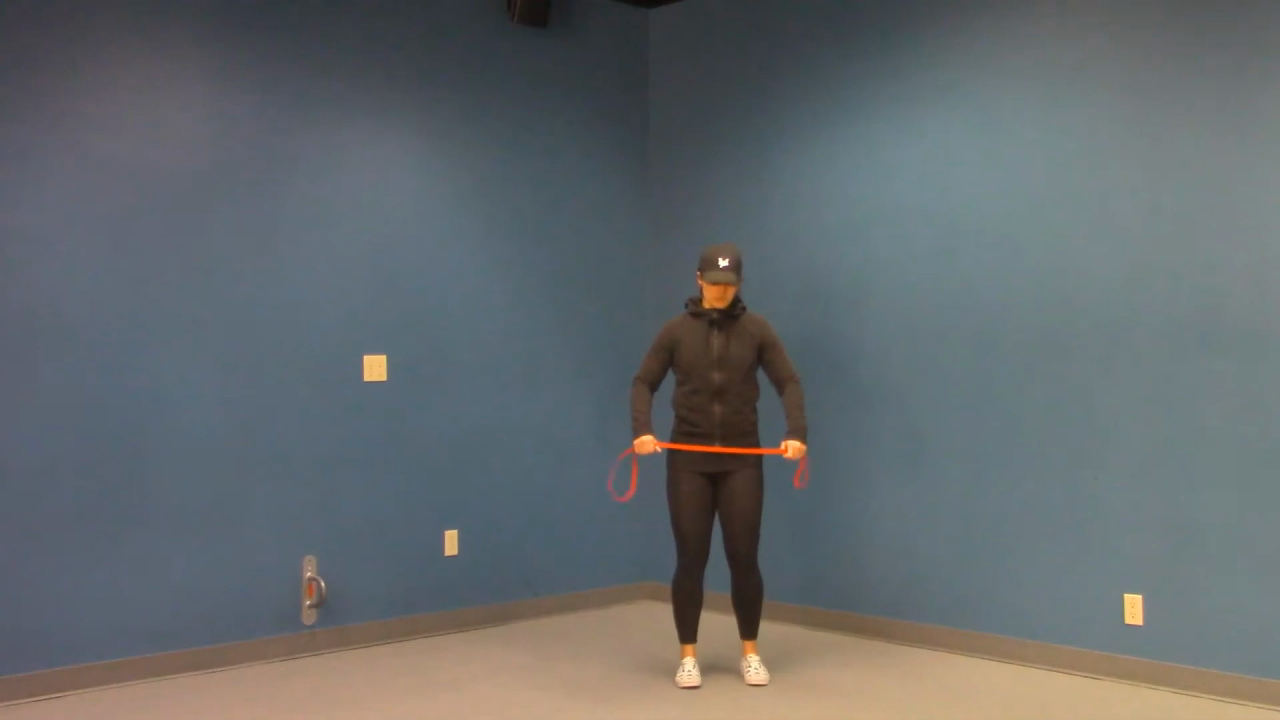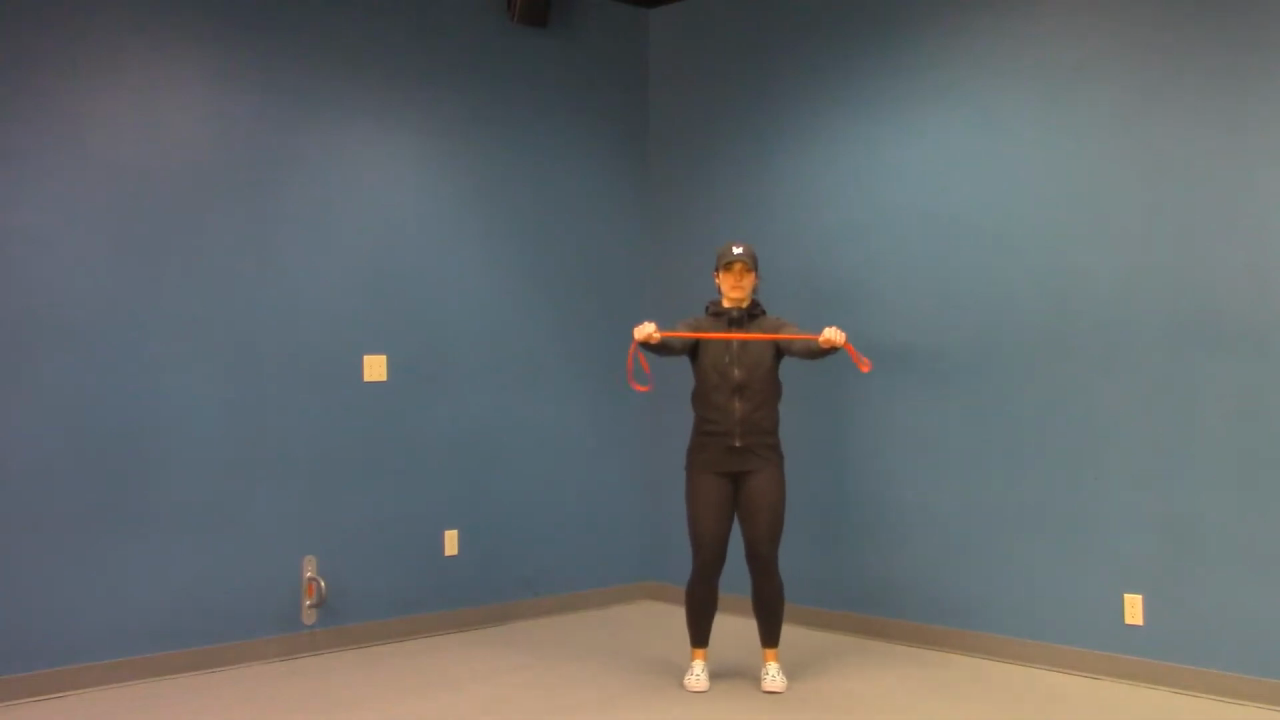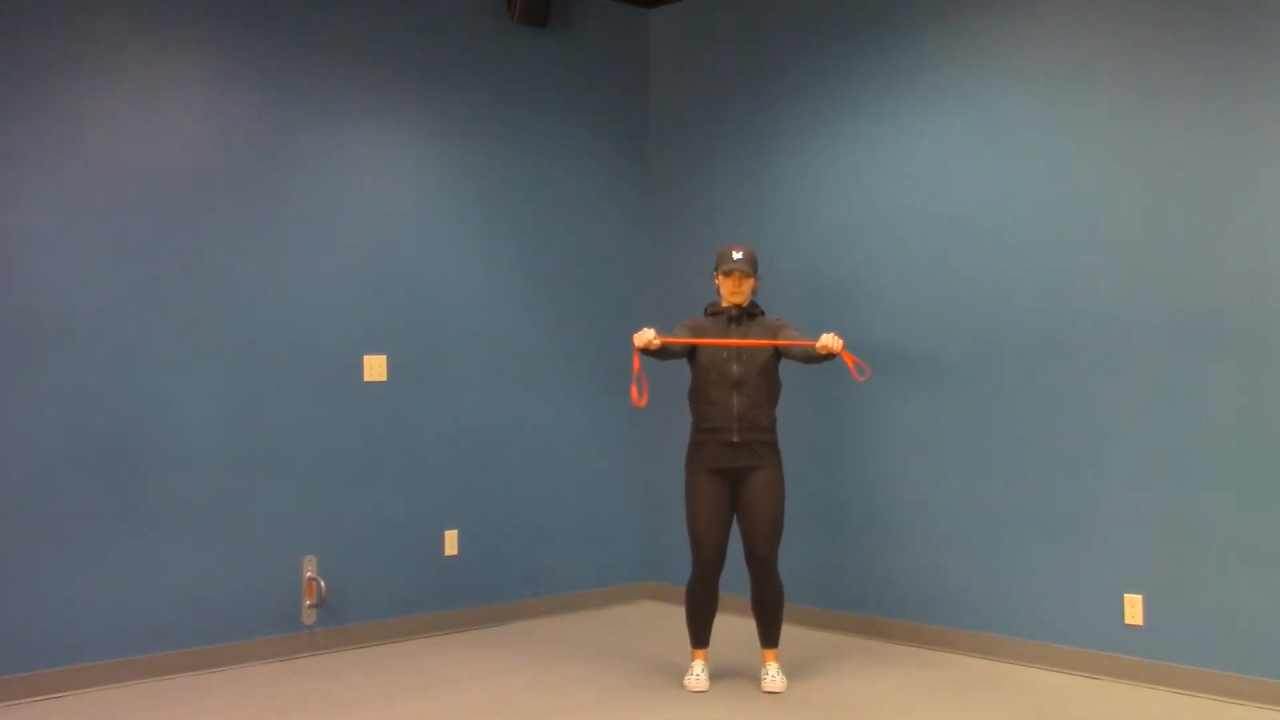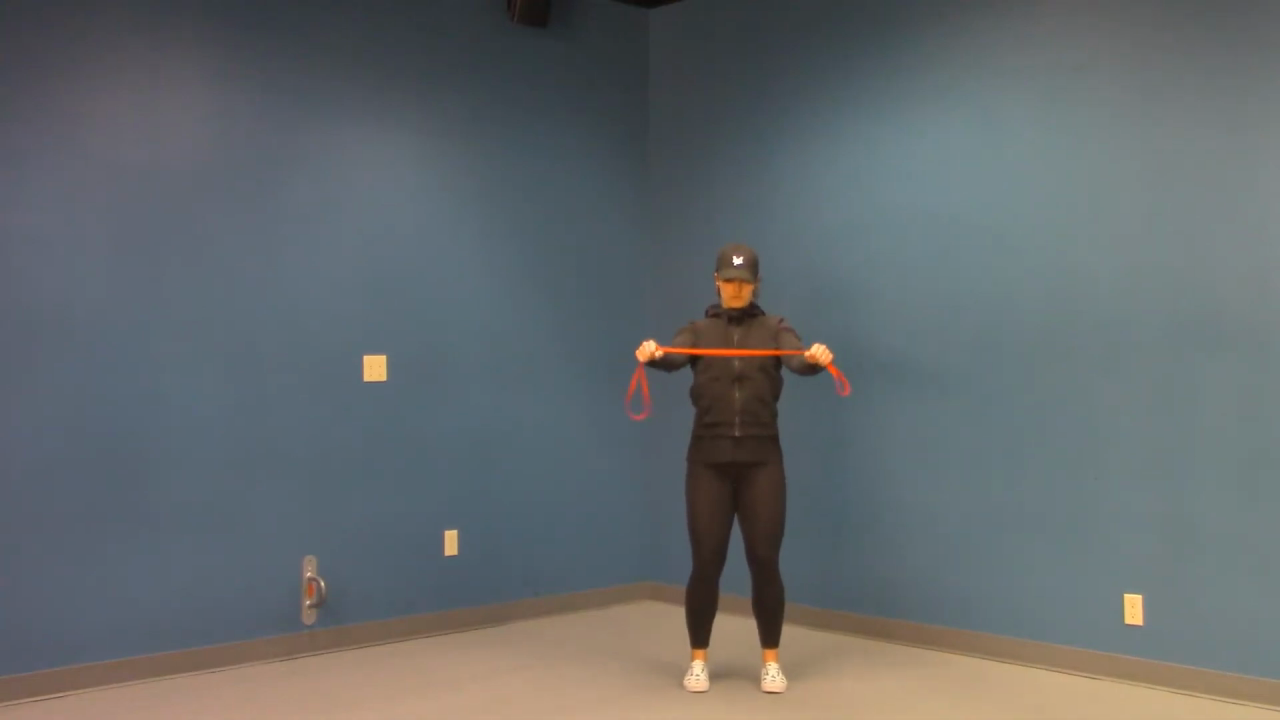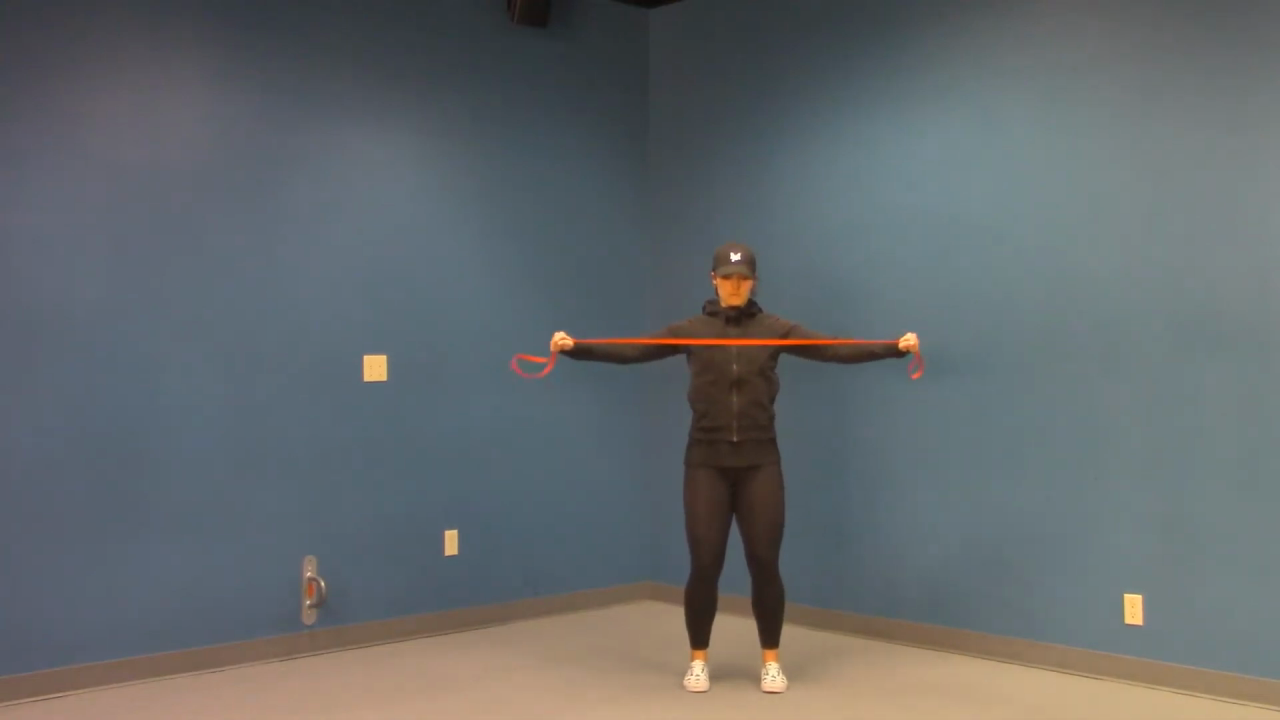
dt=1s
person 1, frame 1
left shoulder: (757, 329)
right shoulder: (677, 329)
left elbow: (788, 381)
right elbow: (644, 382)
left wrist: (796, 432)
right wrist: (642, 429)
left hip: (741, 459)
right hip: (689, 458)
left knee: (743, 557)
right knee: (691, 559)
left ankle: (750, 652)
right ankle: (688, 656)
person 1, frame 2
left shoulder: (772, 328)
right shoulder: (699, 327)
left elbow: (801, 346)
right elbow: (673, 343)
left wrist: (826, 342)
right wrist: (651, 338)
left hip: (761, 459)
right hip: (709, 459)
left knee: (764, 561)
right knee: (706, 563)
left ankle: (771, 660)
right ankle: (698, 659)
person 1, frame 3
left shoulder: (771, 328)
right shoulder: (698, 328)
left elbow: (799, 349)
right elbow: (673, 347)
left wrist: (824, 348)
right wrist: (650, 343)
left hip: (759, 460)
right hip: (707, 460)
left knee: (763, 563)
right knee: (706, 564)
left ankle: (770, 660)
right ankle: (698, 660)
person 1, frame 4
left shoulder: (774, 328)
right shoulder: (699, 330)
left elbow: (797, 359)
right elbow: (674, 358)
left wrist: (817, 359)
right wrist: (652, 354)
left hip: (762, 459)
right hip: (709, 458)
left knee: (764, 562)
right knee: (706, 563)
left ankle: (771, 660)
right ankle: (698, 659)
person 1, frame 5
left shoulder: (775, 329)
right shoulder: (692, 330)
left elbow: (834, 349)
right elbow: (634, 350)
left wrist: (894, 348)
right wrist: (575, 348)
left hip: (760, 461)
right hip: (706, 461)
left knee: (764, 563)
right knee: (704, 564)
left ankle: (770, 660)
right ankle: (698, 660)
